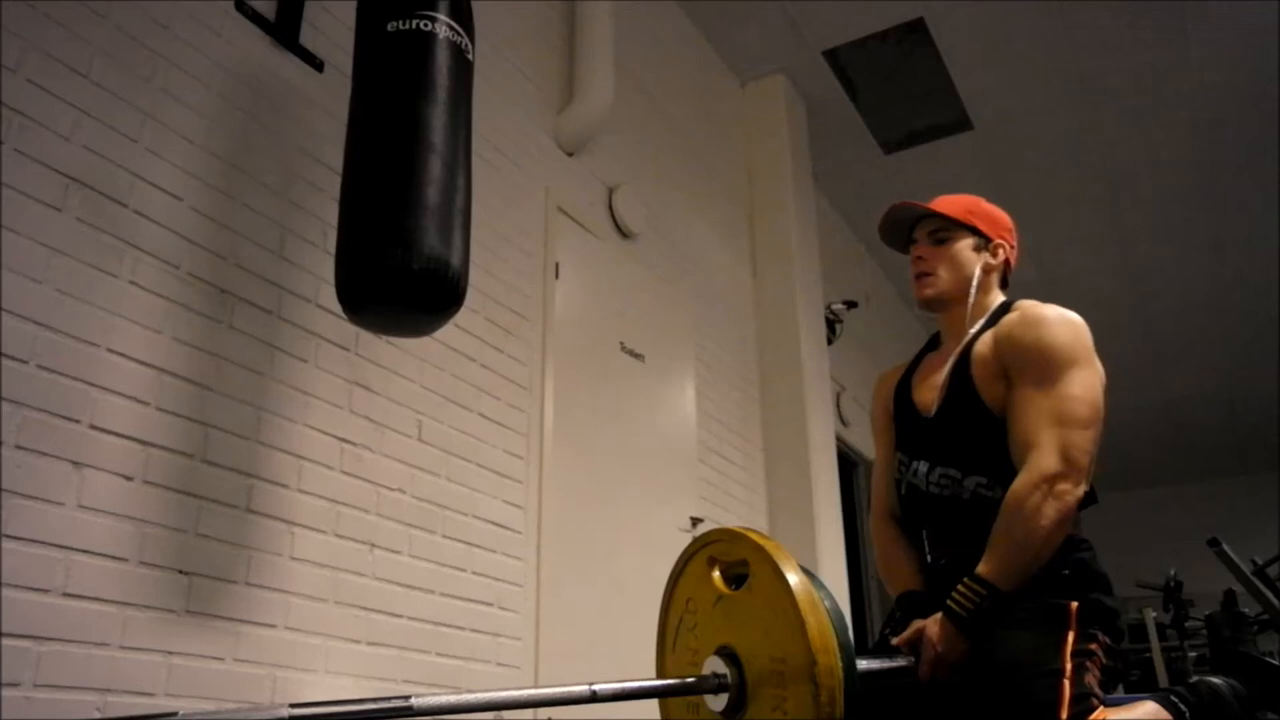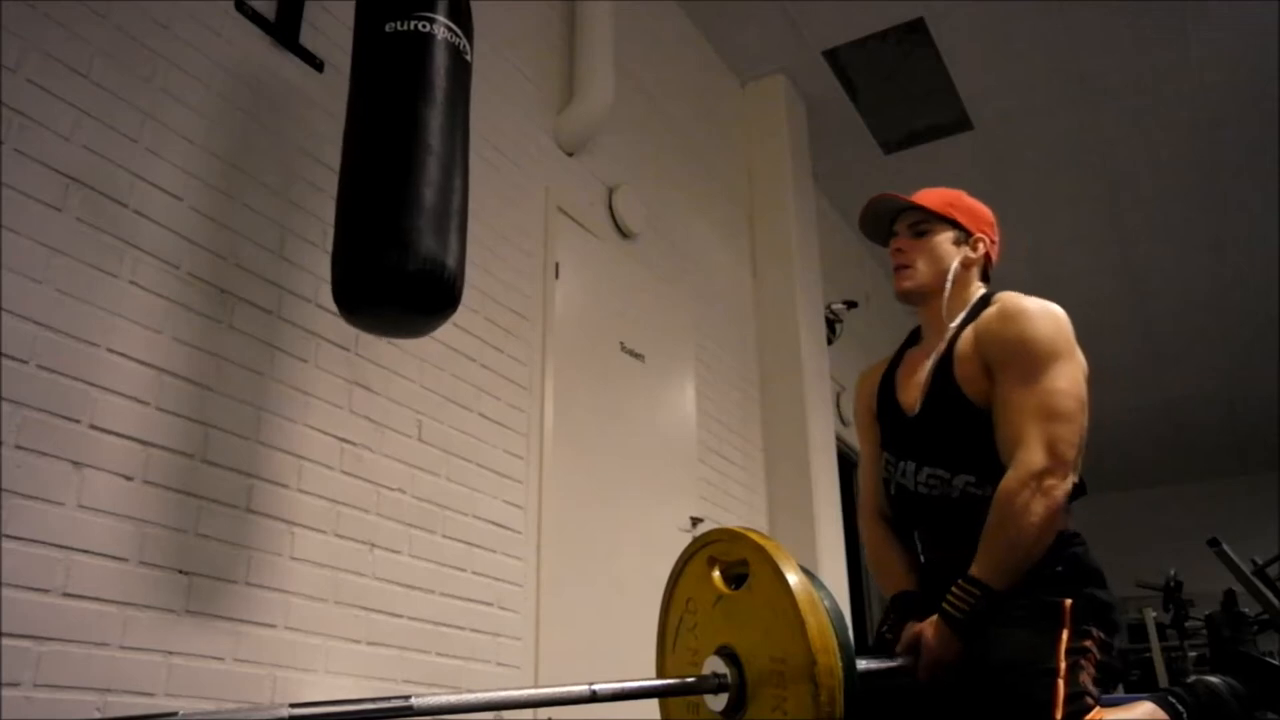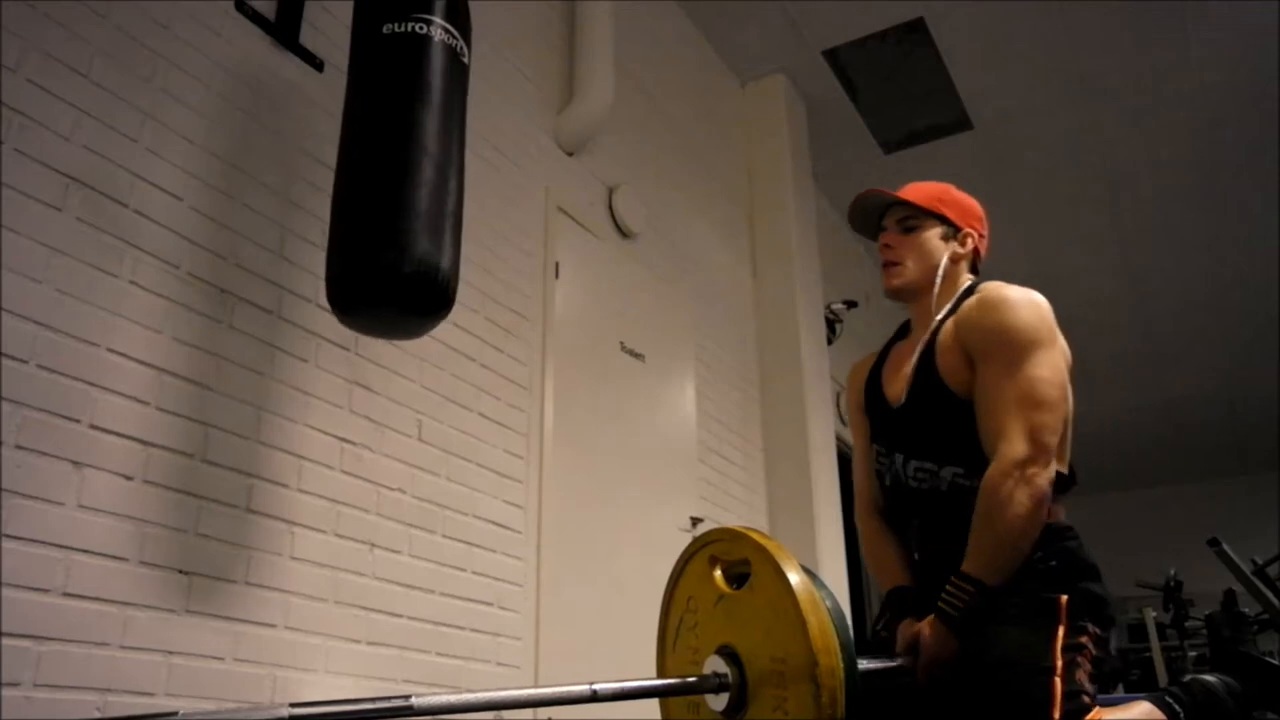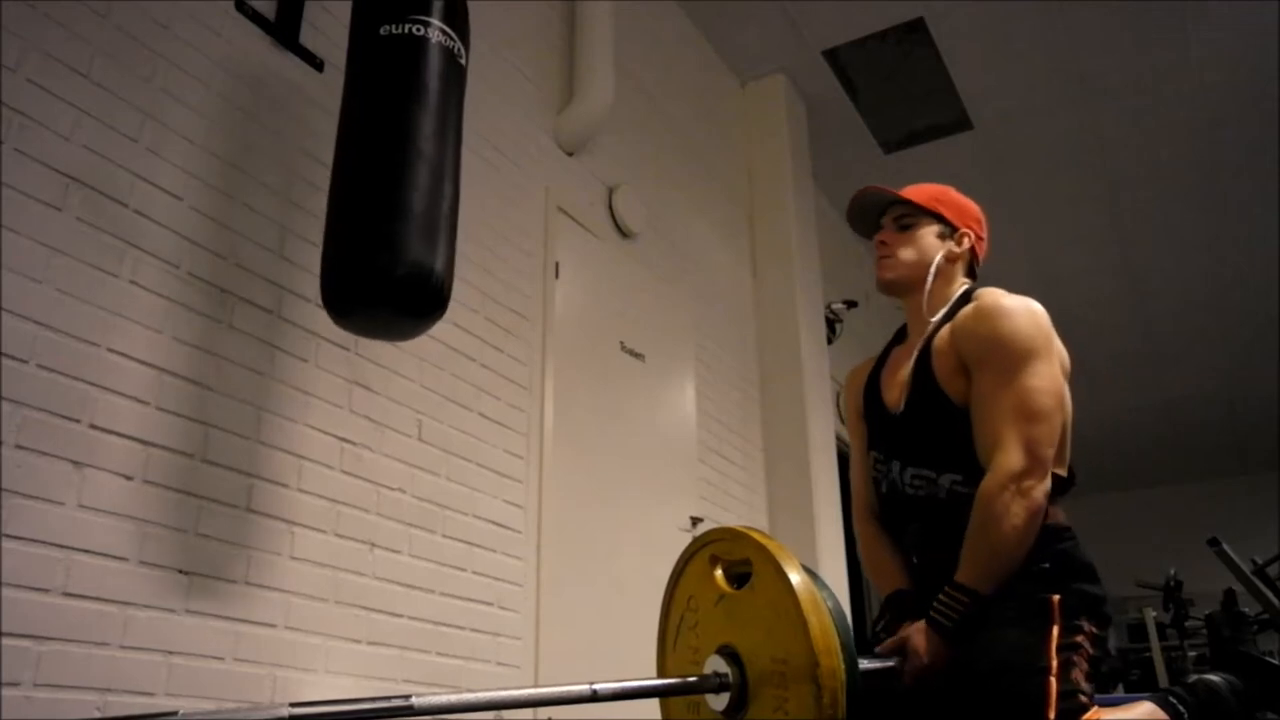
dt=0.2s
person 1, frame 1
left shoulder: (1040, 333)
right shoulder: (895, 387)
left elbow: (1055, 483)
right elbow: (887, 513)
left wrist: (965, 611)
right wrist: (913, 608)
left hip: (1040, 597)
right hip: (938, 601)
person 1, frame 2
left shoulder: (1020, 325)
right shoulder: (878, 384)
left elbow: (1043, 479)
right elbow: (876, 512)
left wrist: (960, 612)
right wrist: (909, 609)
left hip: (1034, 594)
right hip: (933, 599)
person 1, frame 3
left shoulder: (1002, 315)
right shoulder: (869, 377)
left elbow: (1026, 470)
right elbow: (872, 508)
left wrist: (957, 610)
right wrist: (905, 606)
left hip: (1030, 585)
right hip: (931, 594)
person 1, frame 4
left shoulder: (999, 322)
right shoulder: (867, 380)
left elbow: (1021, 481)
right elbow: (869, 512)
left wrist: (949, 618)
right wrist: (904, 610)
left hip: (1028, 588)
right hip: (930, 597)
